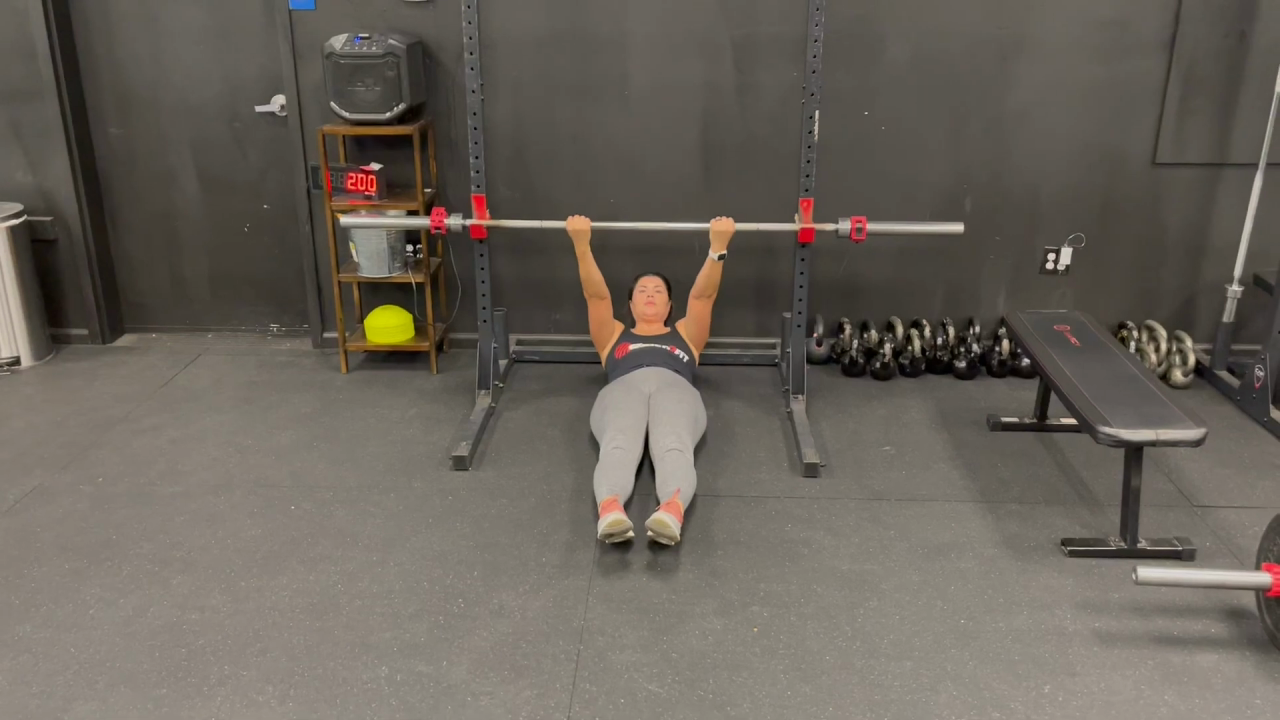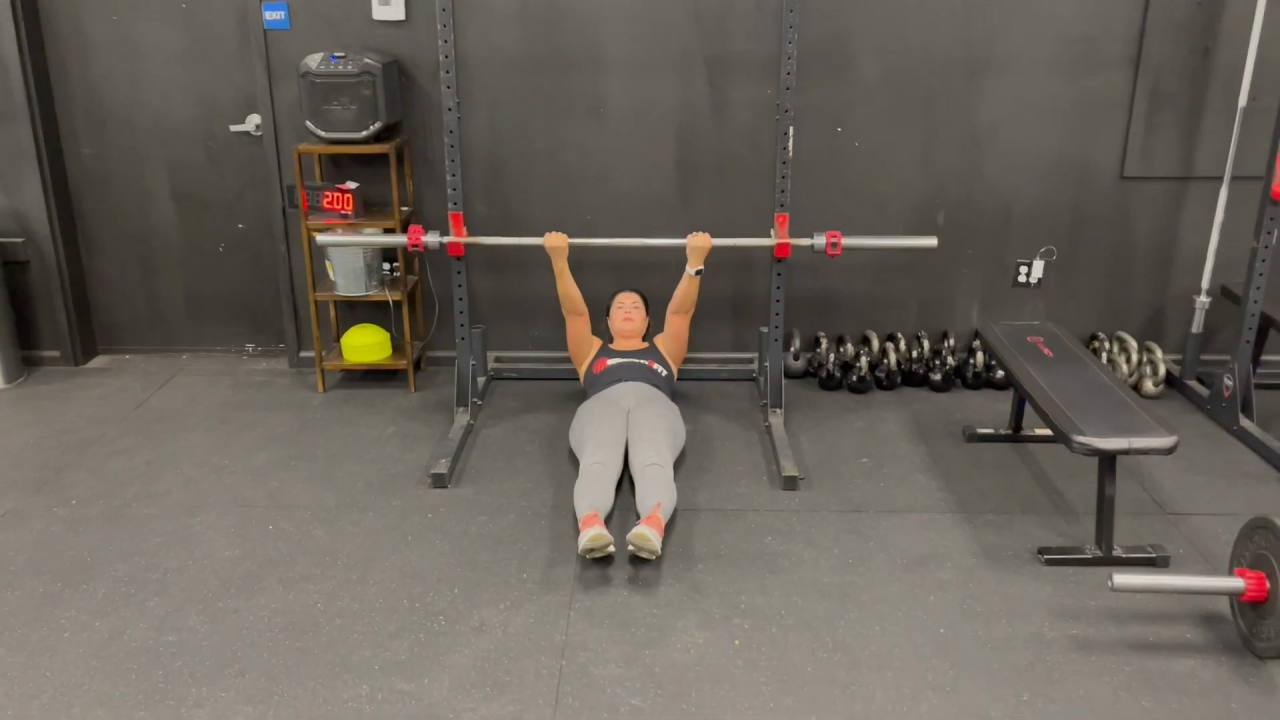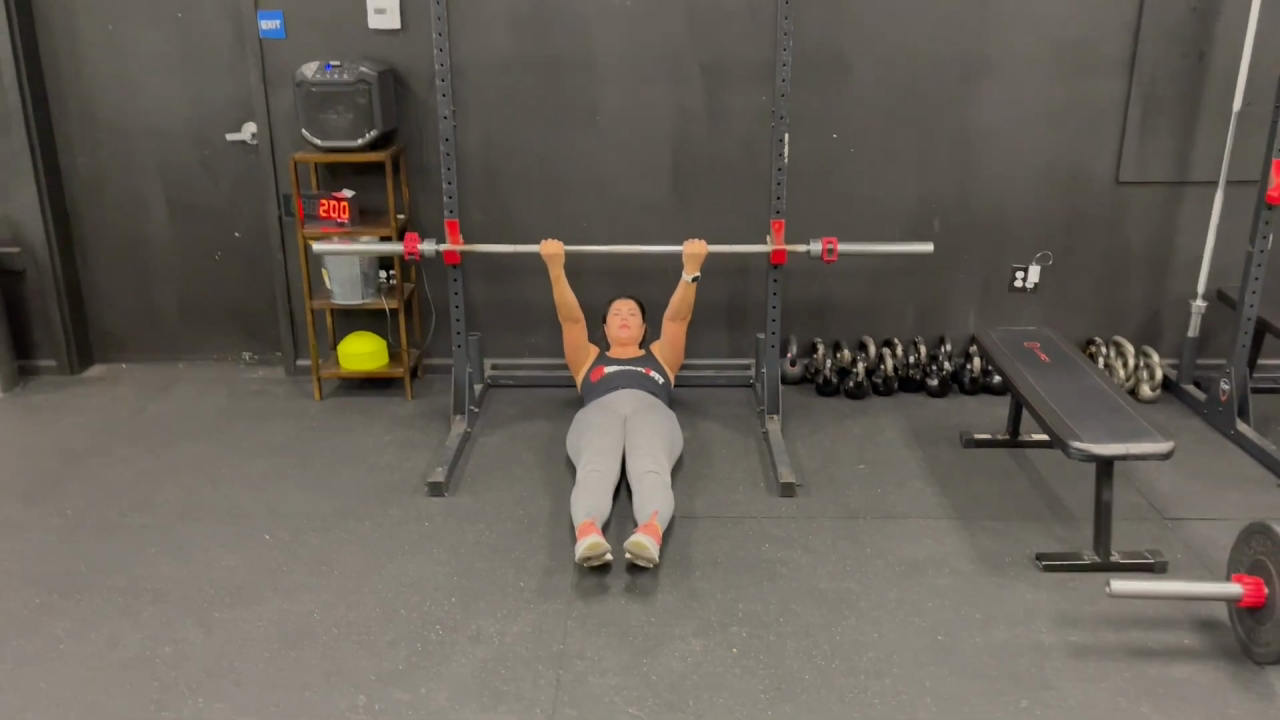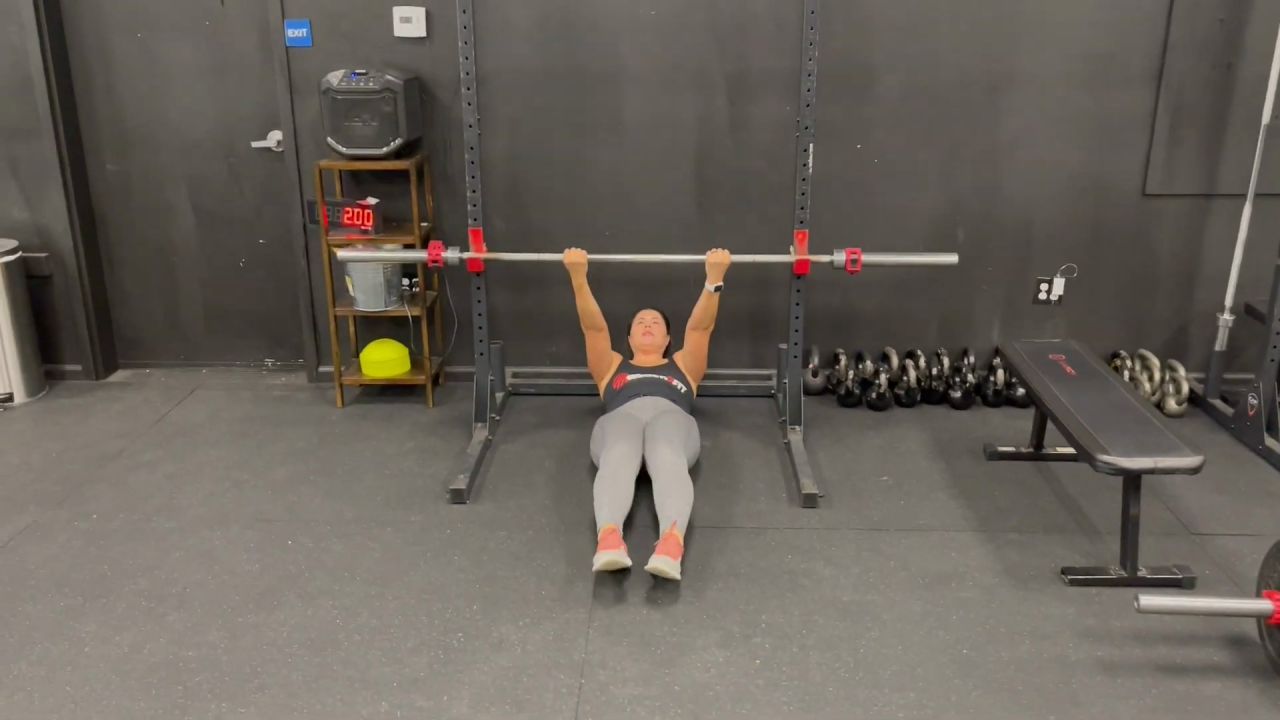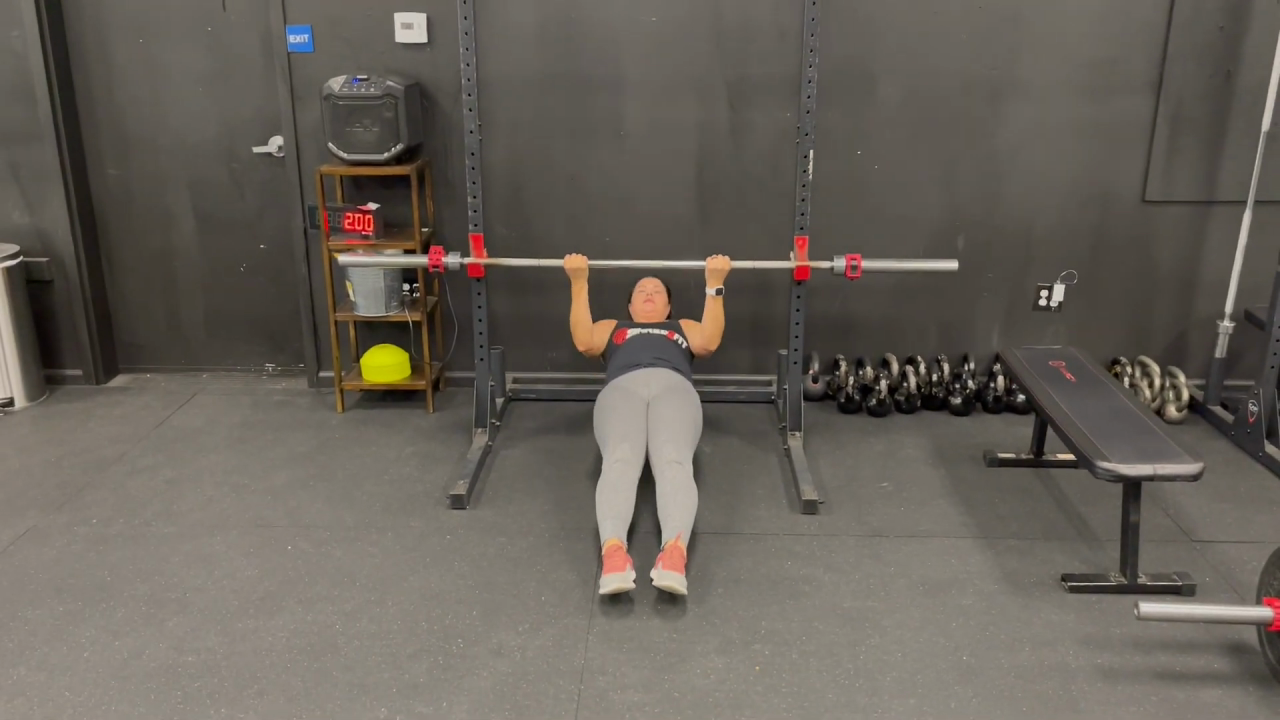
dt=1s
person 1, frame 1
left shoulder: (685, 335)
right shoulder: (614, 335)
left elbow: (704, 295)
right elbow: (596, 295)
left wrist: (718, 246)
right wrist: (581, 243)
left hip: (676, 389)
right hip: (622, 389)
left knee: (674, 448)
right knee: (617, 446)
left ankle: (672, 511)
right ankle: (610, 509)
person 1, frame 2
left shoulder: (663, 349)
right shoulder: (592, 351)
left elbow: (681, 311)
right elbow: (574, 311)
left wrist: (695, 262)
right wrist: (559, 260)
left hip: (654, 404)
right hip: (601, 405)
left knee: (654, 463)
right knee: (597, 462)
left ankle: (653, 526)
right ankle: (590, 525)
person 1, frame 3
left shoulder: (660, 356)
right shoulder: (589, 359)
left elbow: (678, 317)
right elbow: (570, 319)
left wrist: (691, 268)
right wrist: (555, 268)
left hip: (651, 411)
right hip: (599, 412)
left knee: (651, 470)
right knee: (594, 470)
left ankle: (650, 533)
right ankle: (587, 533)
person 1, frame 4
left shoulder: (683, 366)
right shoulder: (611, 366)
left elbow: (701, 327)
right elbow: (593, 327)
left wrist: (714, 278)
right wrist: (578, 276)
left hip: (671, 416)
right hip: (621, 417)
left knee: (668, 460)
right knee: (618, 458)
left ankle: (671, 542)
right ankle: (608, 539)
person 1, frame 5
left shoulder: (683, 327)
right shoulder: (611, 328)
left elbow: (709, 341)
right elbow: (584, 341)
left wrist: (714, 284)
right wrist: (579, 282)
left hip: (674, 388)
right hip: (622, 389)
left knee: (674, 461)
right knee: (620, 460)
left ankle: (674, 552)
right ankle: (613, 553)
